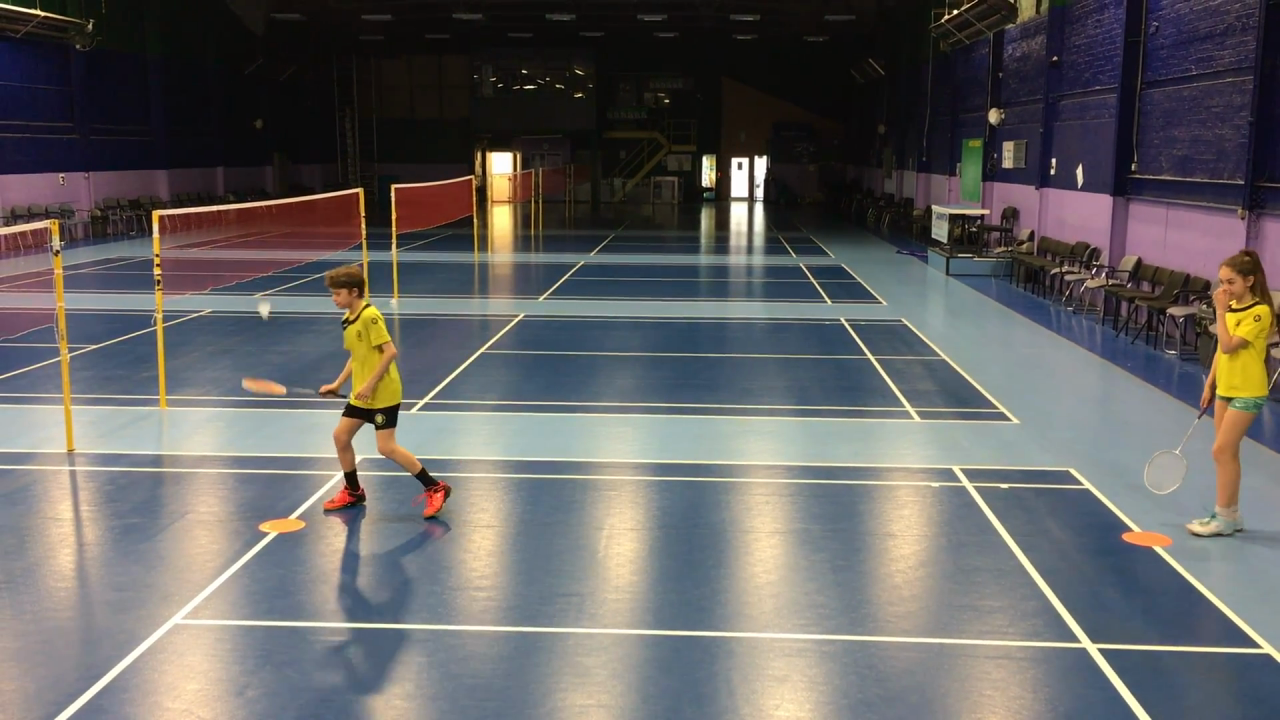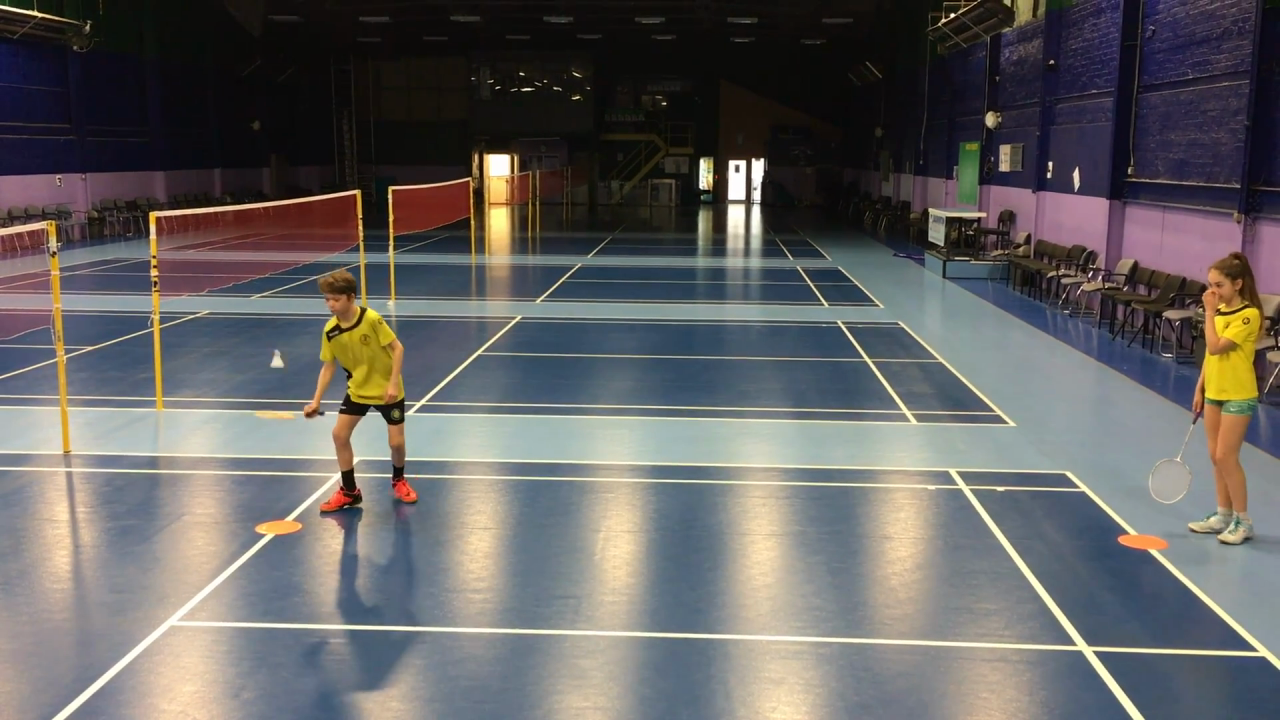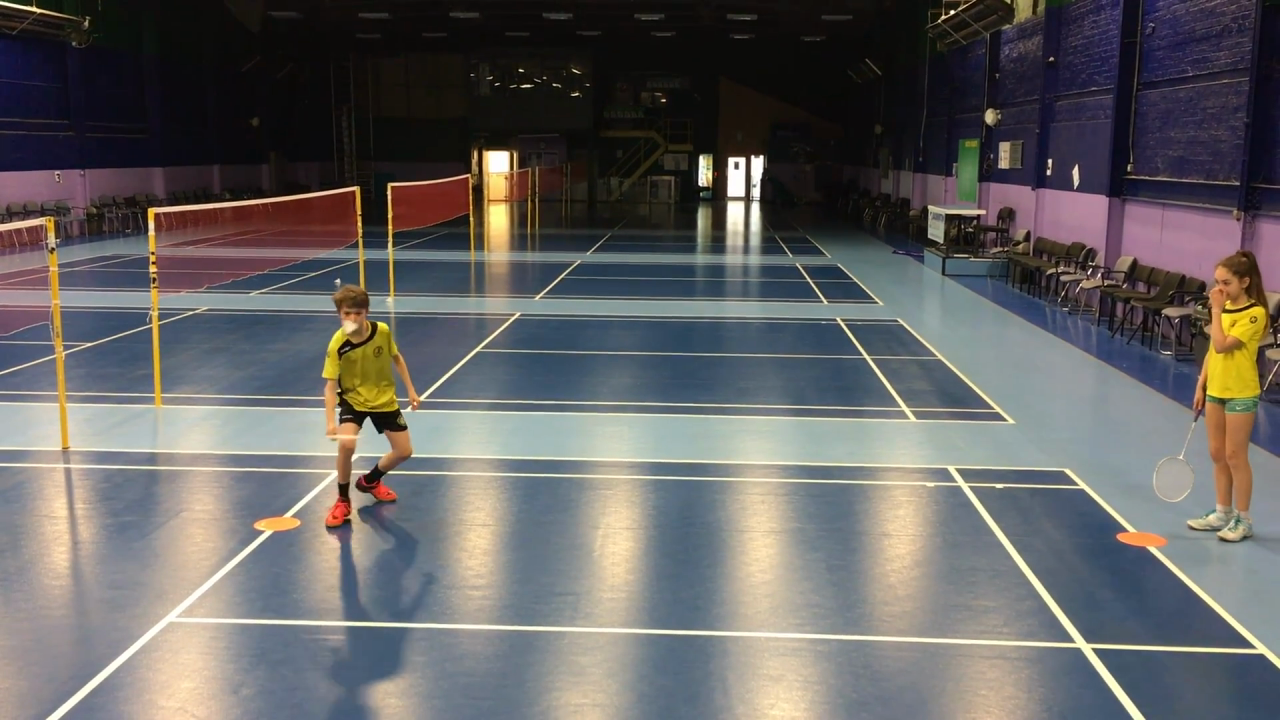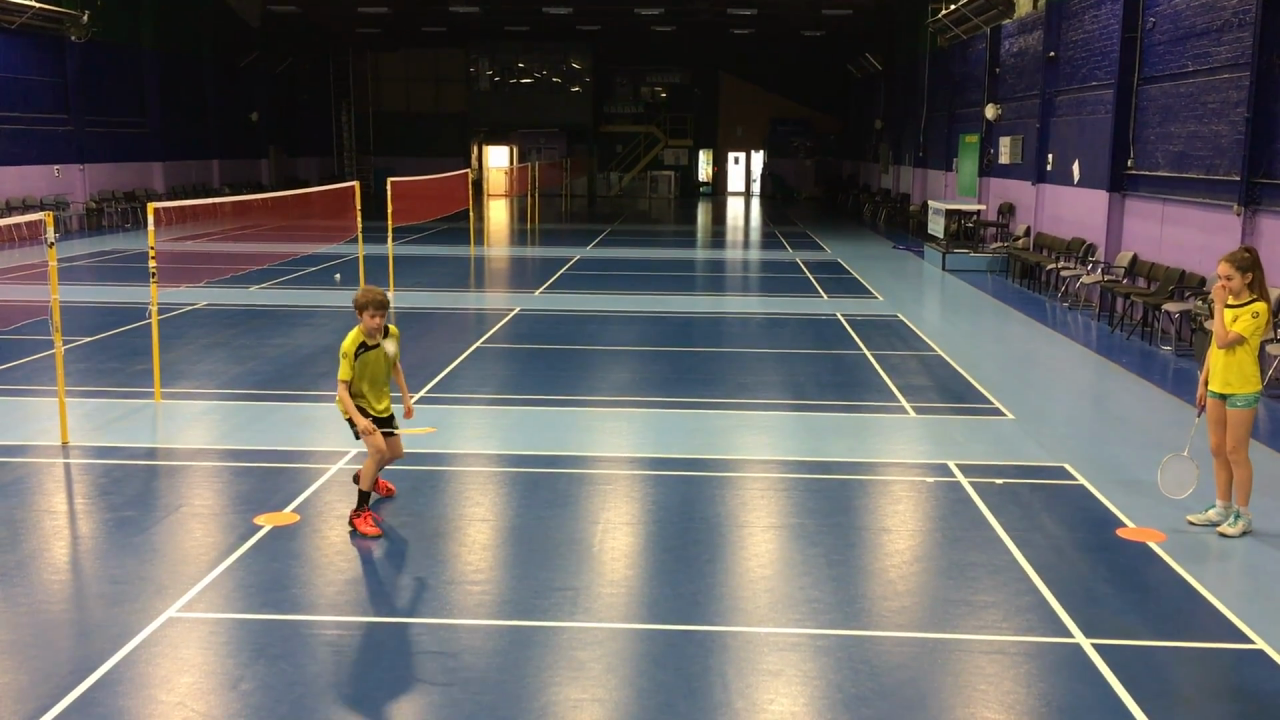
dt=0.5s
person 1, frame 1
left shoulder: (1259, 312)
right shoulder: (1231, 307)
left elbow: (1228, 346)
left wrist: (1220, 312)
right wrist: (1209, 384)
left hip: (1247, 392)
right hip: (1225, 389)
left knee: (1221, 451)
right knee: (1228, 453)
left ankle: (1223, 516)
right ankle: (1228, 517)
person 1, frame 2
left shoulder: (1248, 315)
right shoulder: (1219, 310)
left elbow: (1215, 347)
left wrist: (1209, 313)
right wrist: (1200, 388)
left hip: (1238, 395)
right hip: (1214, 392)
left knee: (1226, 457)
right knee: (1216, 457)
left ankle: (1243, 521)
right ankle: (1224, 515)
person 1, frame 3
left shoulder: (1254, 313)
right shoulder: (1224, 308)
left elbow: (1222, 346)
left wrist: (1216, 311)
right wrist: (1201, 386)
left hip: (1241, 394)
right hip: (1216, 390)
left knee: (1235, 456)
right knee: (1217, 454)
left ankle: (1243, 519)
right ankle: (1223, 512)
person 1, frame 4
left shoulder: (1256, 309)
right shoulder: (1226, 303)
left elbow: (1224, 341)
left wrist: (1218, 306)
right wrist: (1203, 381)
left hip: (1242, 389)
right hip: (1217, 385)
left knee: (1236, 452)
right knee: (1218, 450)
left ankle: (1242, 515)
right ankle: (1222, 507)
person 2, frame 1
left shoulder: (370, 316)
right shoulder: (346, 321)
left elbow: (390, 352)
left wrist: (370, 384)
right wrist: (337, 384)
left hip: (383, 393)
right hip: (360, 395)
left knee: (386, 448)
right knee: (340, 436)
left ankle: (435, 488)
right ankle: (353, 491)
person 2, frame 2
left shoulder: (371, 319)
right shoulder: (330, 331)
left elbow: (397, 348)
right elbow: (328, 367)
left wrist: (393, 383)
right wrist: (316, 401)
left hip: (387, 389)
right hip: (358, 389)
left knee: (396, 442)
right knee: (340, 434)
left ankle: (399, 480)
right ankle: (349, 491)
person 2, frame 3
left shoulder: (382, 331)
right shoulder: (337, 345)
left elbow: (396, 358)
right elbow: (330, 386)
left wrist: (410, 389)
right wrist: (330, 422)
left hip: (384, 398)
right hip: (353, 398)
left knee: (403, 452)
right knee: (346, 444)
left ankle: (370, 480)
right ankle: (342, 501)
person 2, frame 4
left shoulder: (392, 334)
right shoulder: (350, 345)
right elbow: (342, 387)
left wrist: (406, 397)
right wrist: (357, 419)
left hip: (380, 401)
right hip: (356, 403)
left knee: (396, 452)
right knee: (378, 449)
left ankle: (366, 476)
right ankle: (360, 512)
